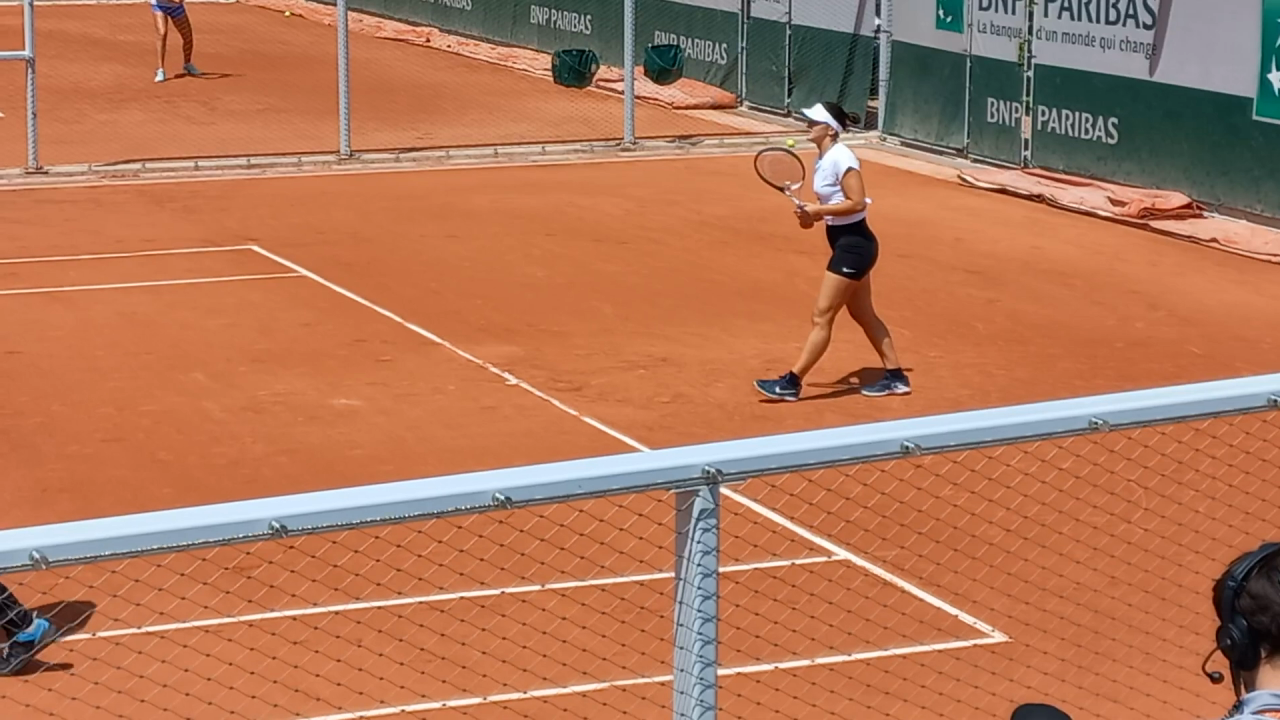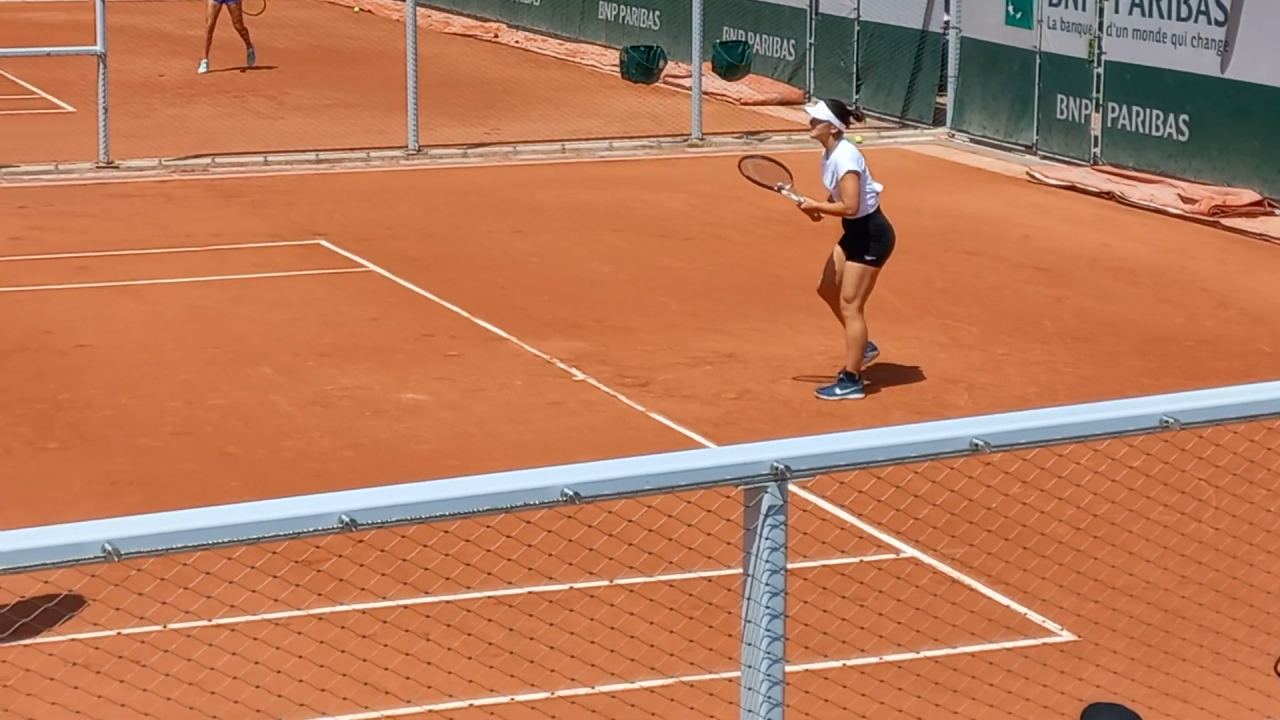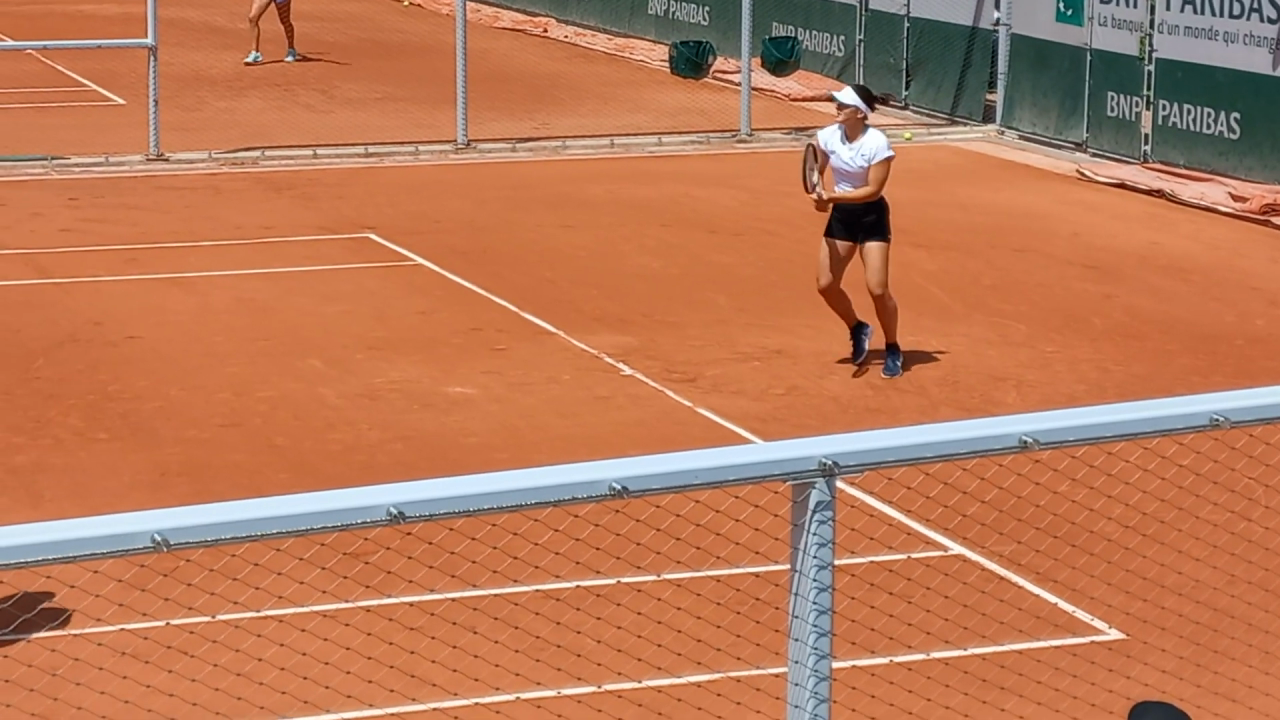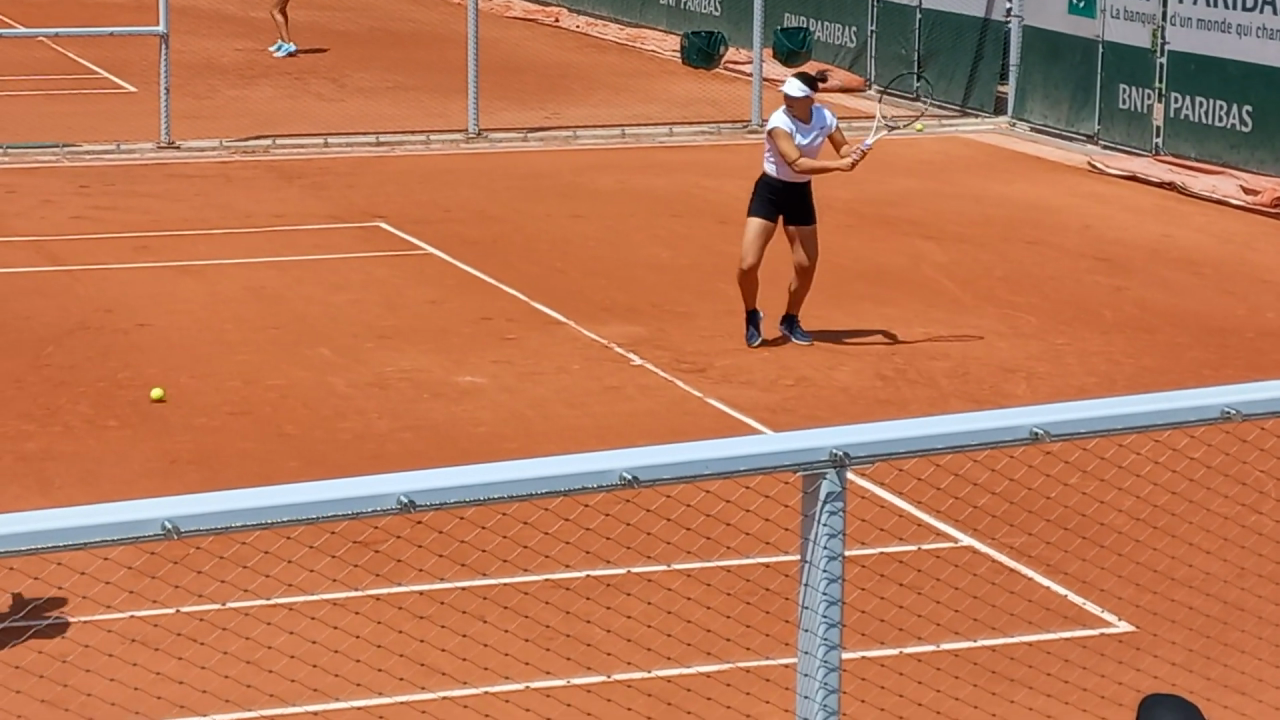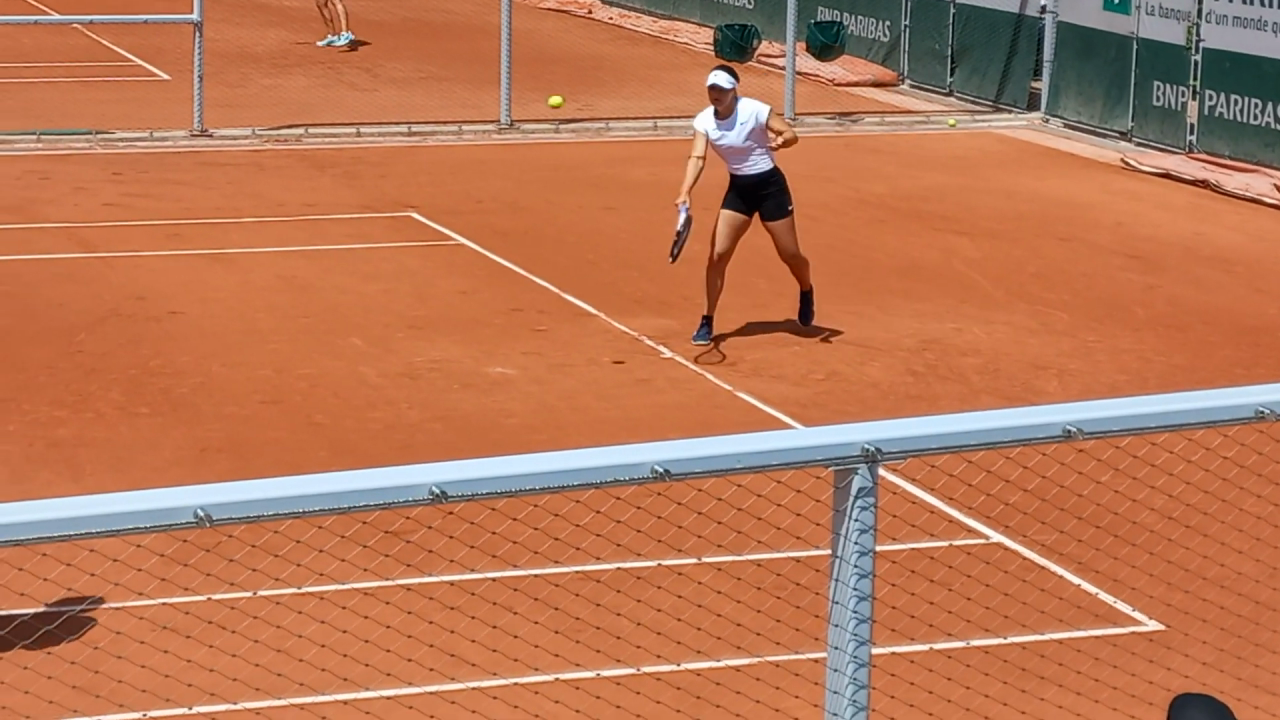
dt=0.5s
person 1, frame 1
left shoulder: (841, 158)
right shoulder: (824, 158)
left elbow: (856, 203)
left wrist: (819, 210)
right wrist: (812, 213)
left hip: (853, 245)
right hip: (849, 244)
left knee: (821, 316)
right knee: (862, 312)
left ankle: (792, 382)
right ankle: (896, 376)
person 1, frame 2
left shoulder: (844, 157)
right shoulder: (829, 153)
left elbow: (850, 206)
left wrist: (816, 205)
right wrist: (820, 208)
left hip: (871, 235)
right hip: (856, 232)
left knee: (849, 305)
right knee: (828, 290)
left ankle: (852, 381)
right ankle: (862, 348)
person 1, frame 3
left shoulder: (878, 144)
right shoulder: (827, 136)
left elbow: (873, 190)
right elbow: (818, 170)
left wrist: (834, 197)
right wrist: (822, 195)
left hip: (871, 216)
right hip: (841, 215)
left knee: (877, 289)
right knee: (826, 284)
left ankle: (892, 349)
right ankle: (858, 329)
person 1, frame 4
left shoulder: (824, 117)
right shoulder: (779, 122)
left elbow: (843, 148)
right elbow: (796, 163)
left wrist: (854, 154)
right wrist: (838, 166)
left hip: (800, 194)
right hip: (770, 192)
left knee: (805, 265)
right knee: (748, 264)
left ankle: (790, 320)
right ankle: (752, 316)
person 1, frame 5
left shoulder: (755, 109)
right shoulder: (704, 121)
left elbow: (791, 136)
right elbow: (697, 159)
left wrist: (782, 140)
right wrist: (685, 192)
left hip: (770, 186)
right hip: (738, 189)
left knee: (790, 255)
right knee: (718, 254)
left ankle: (806, 292)
right ankle: (707, 321)
